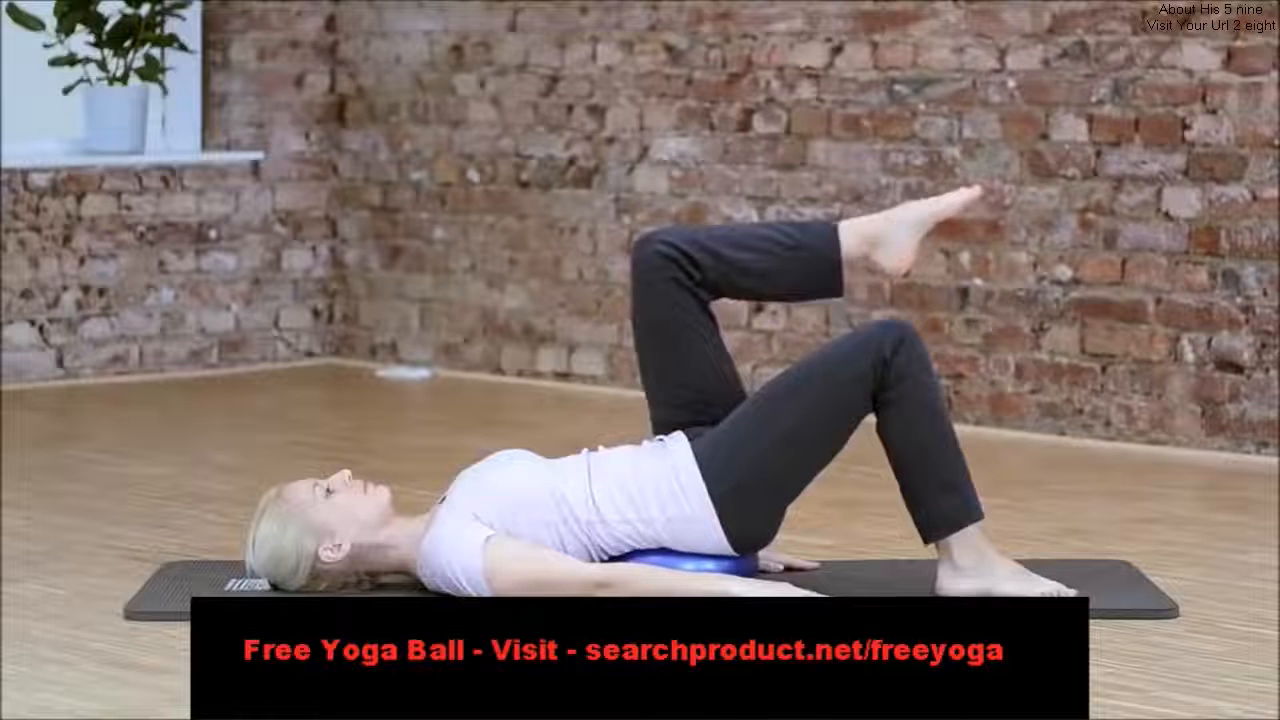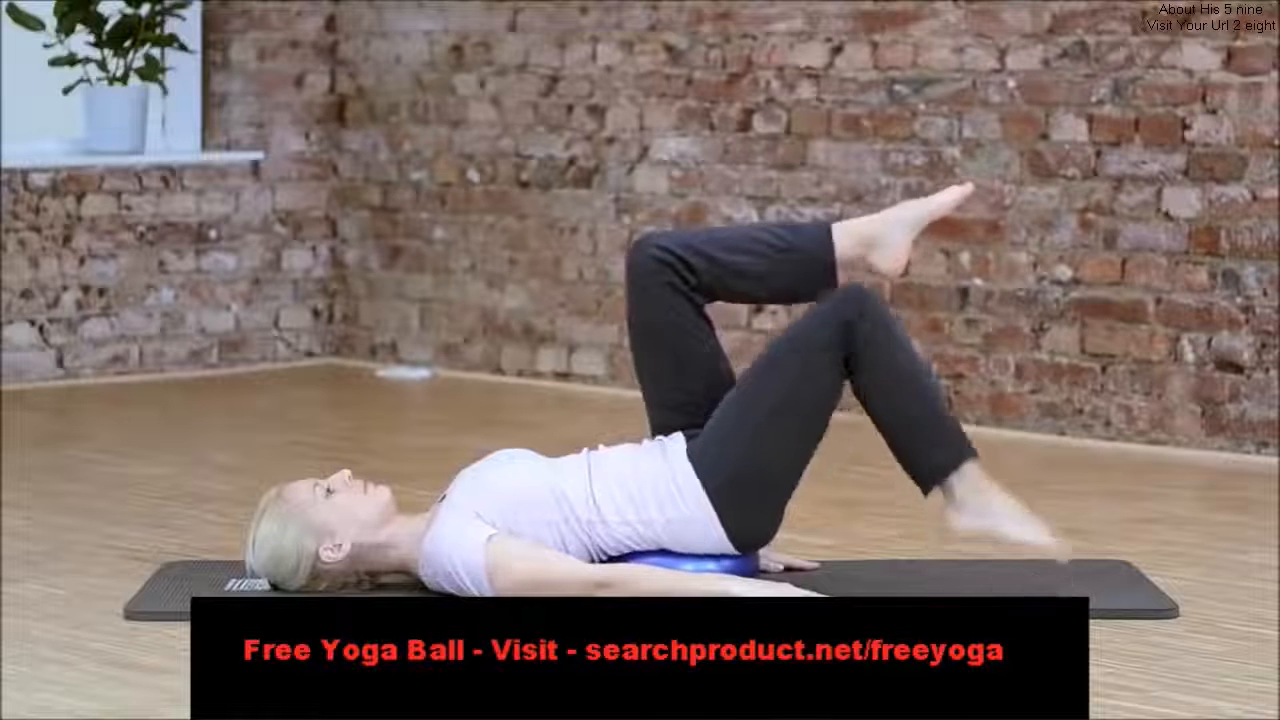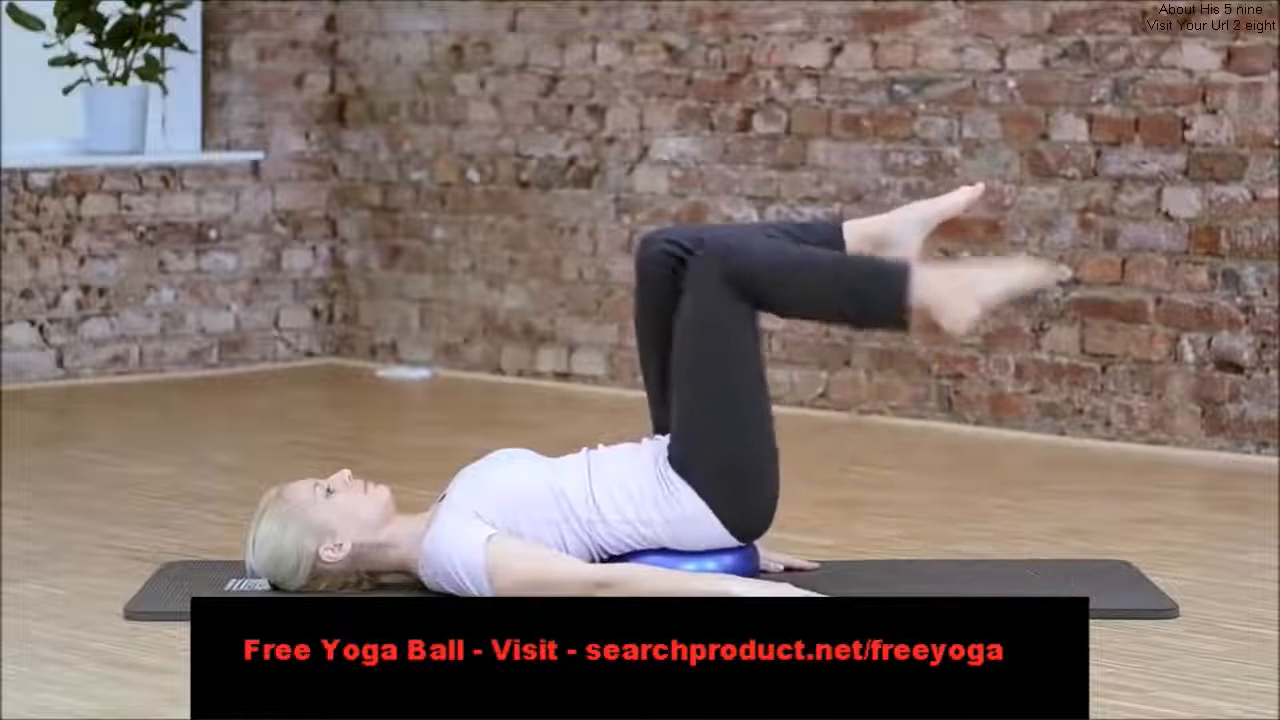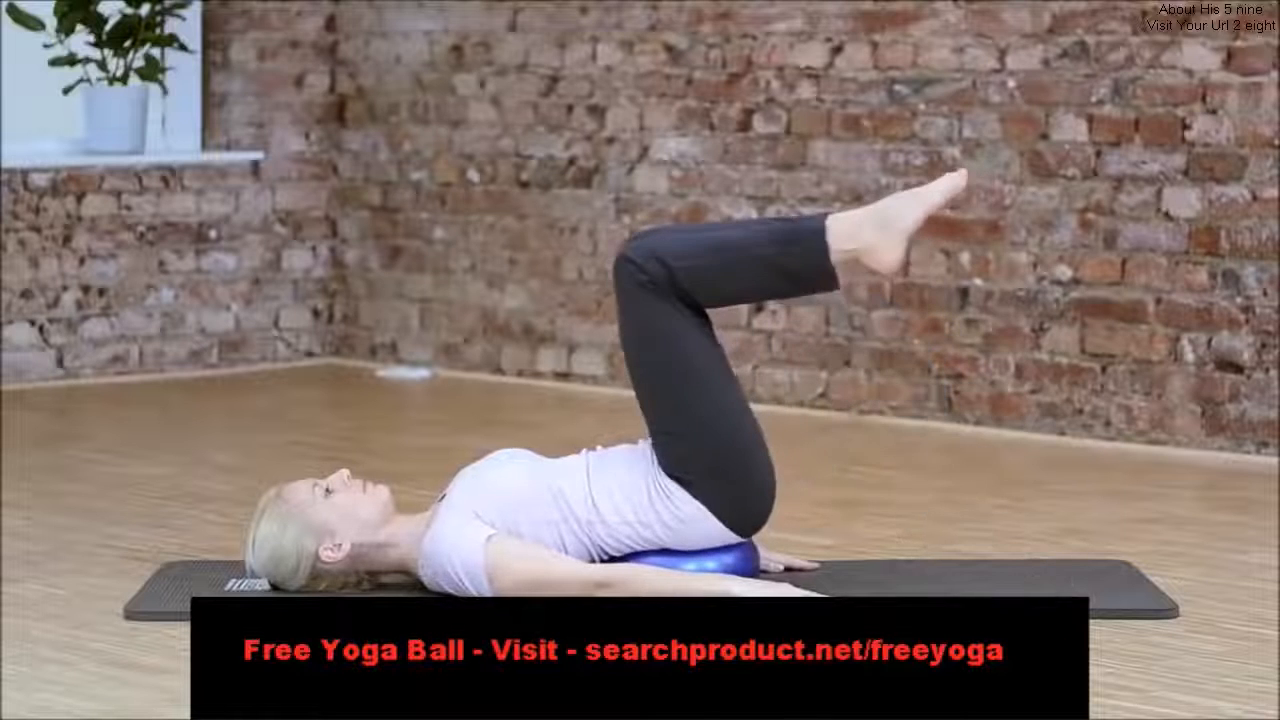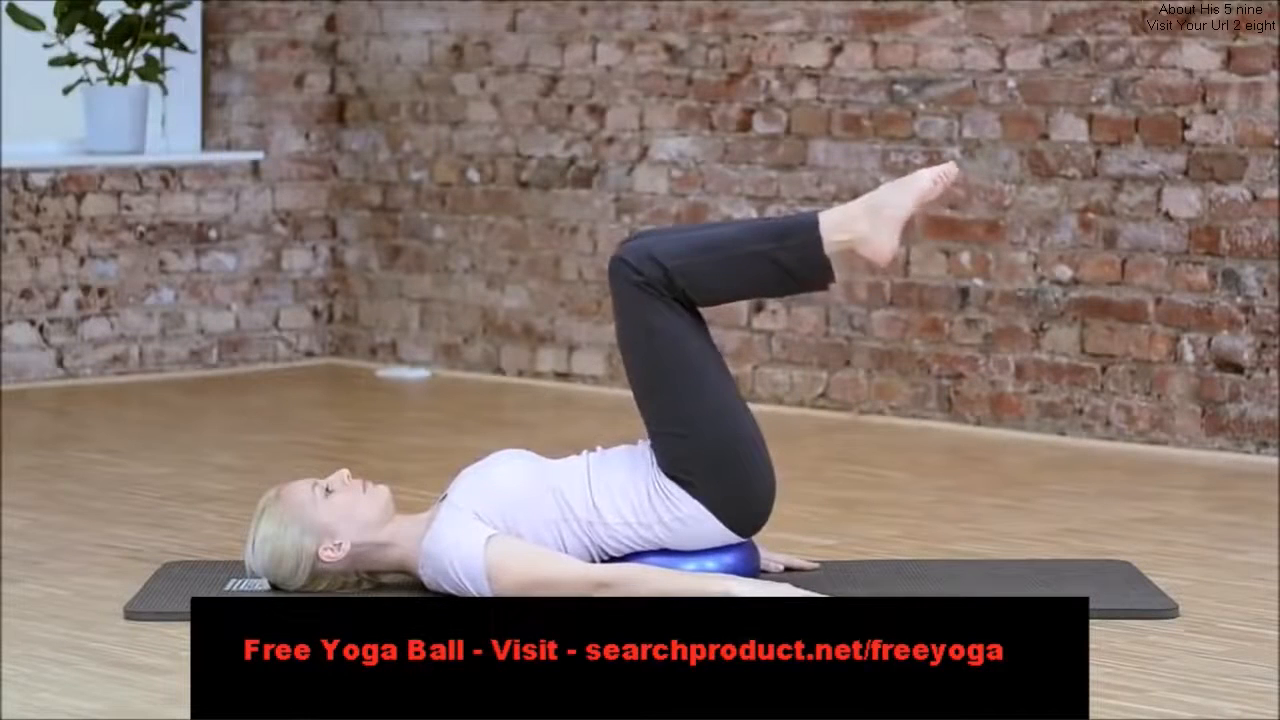
dt=0.4s
person 1, frame 1
left shoulder: (449, 515)
right shoulder: (448, 555)
right elbow: (598, 581)
right wrist: (746, 591)
left hip: (685, 458)
right hip: (715, 489)
left knee: (663, 256)
right knee: (886, 348)
left ankle: (867, 239)
right ankle: (965, 558)
person 1, frame 2
left shoulder: (451, 518)
right shoulder: (449, 554)
right elbow: (600, 583)
right wrist: (750, 590)
left hip: (683, 460)
right hip: (715, 491)
left knee: (658, 260)
right knee: (851, 315)
left ankle: (862, 239)
right ankle: (968, 493)
person 1, frame 3
left shoulder: (452, 515)
right shoulder: (447, 553)
right elbow: (599, 582)
right wrist: (749, 592)
left hip: (682, 476)
right hip: (710, 492)
left knee: (668, 255)
right knee: (719, 266)
left ankle: (878, 240)
right ankle: (935, 290)
person 1, frame 4
left shoulder: (449, 516)
right shoulder: (447, 552)
right elbow: (596, 583)
right wrist: (746, 590)
left hip: (690, 491)
right hip: (711, 491)
left knee: (650, 261)
right knee: (645, 269)
left ankle: (854, 234)
right ankle: (853, 240)
person 1, frame 5
left shoulder: (450, 516)
right shoulder: (448, 553)
right elbow: (599, 583)
right wrist: (744, 590)
left hip: (695, 495)
right hip: (712, 493)
left knee: (645, 266)
right knee: (640, 269)
left ankle: (845, 232)
right ankle: (847, 229)
